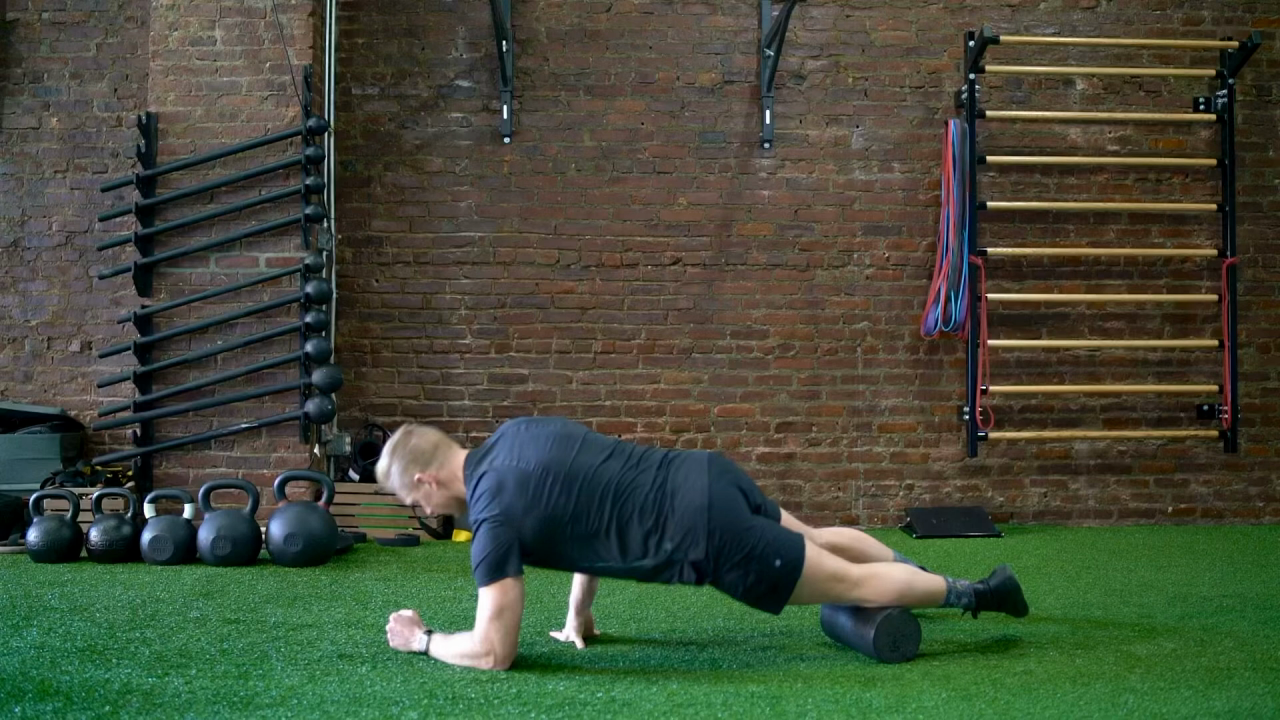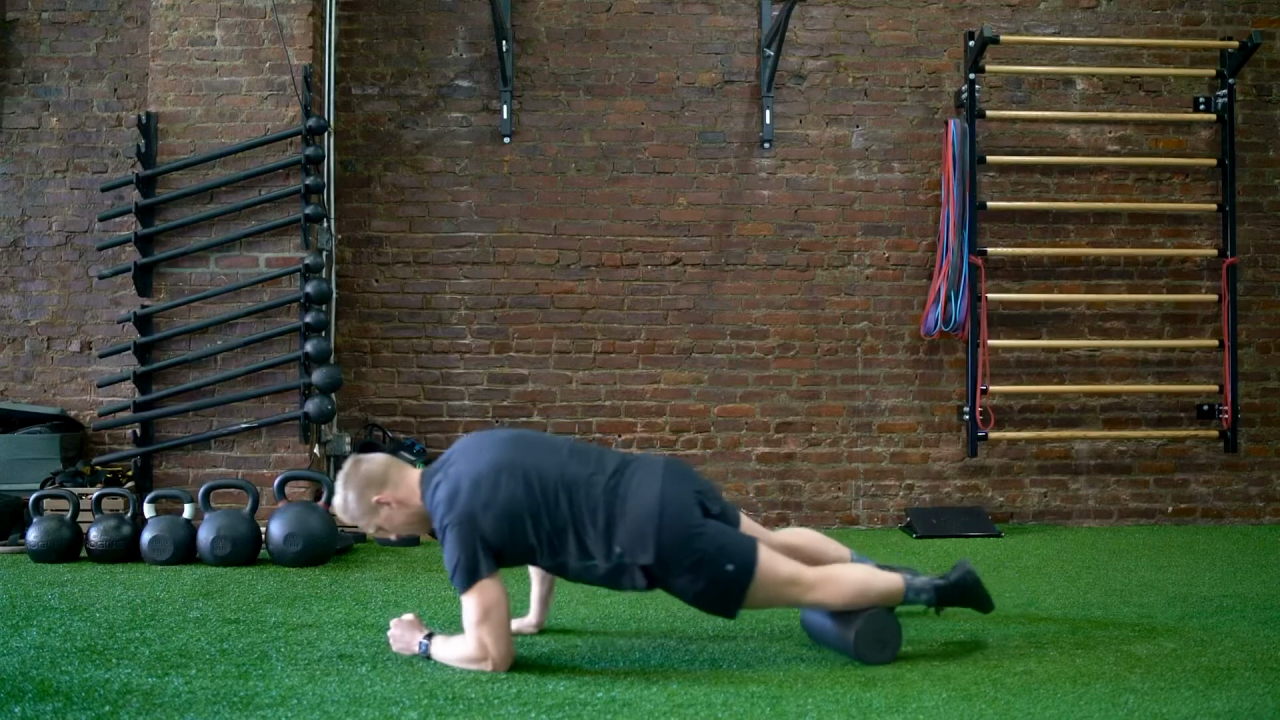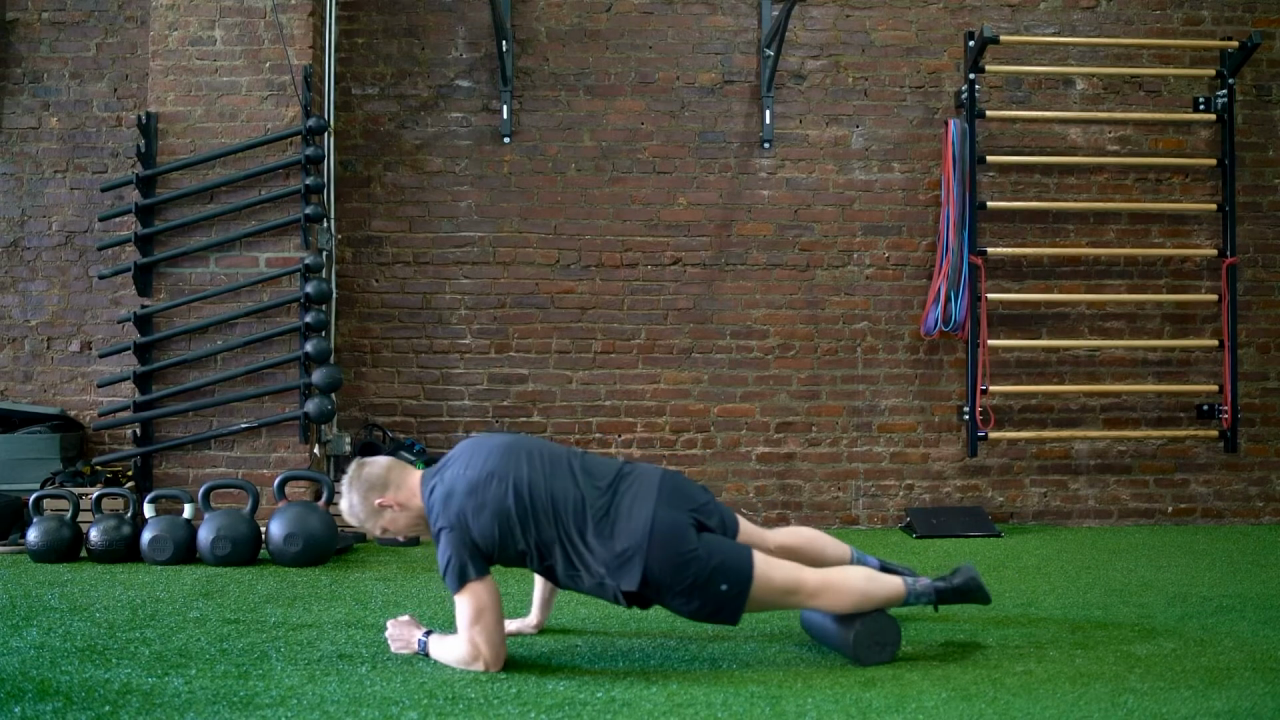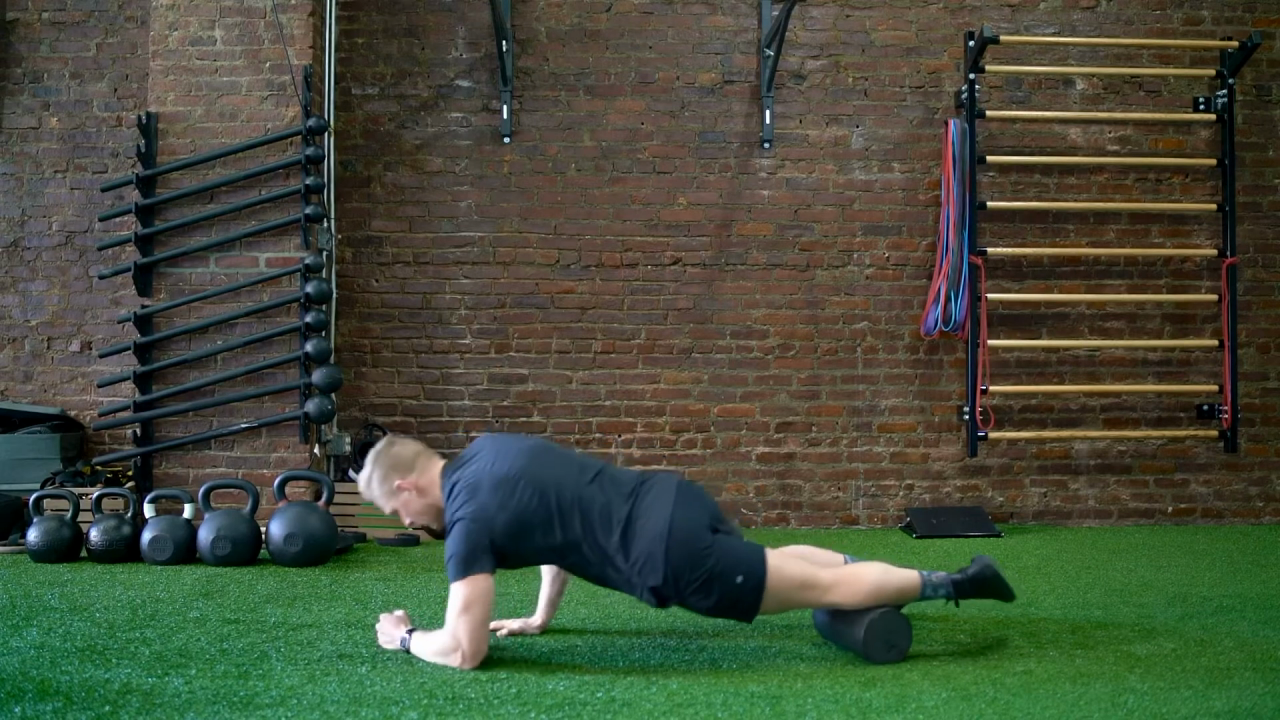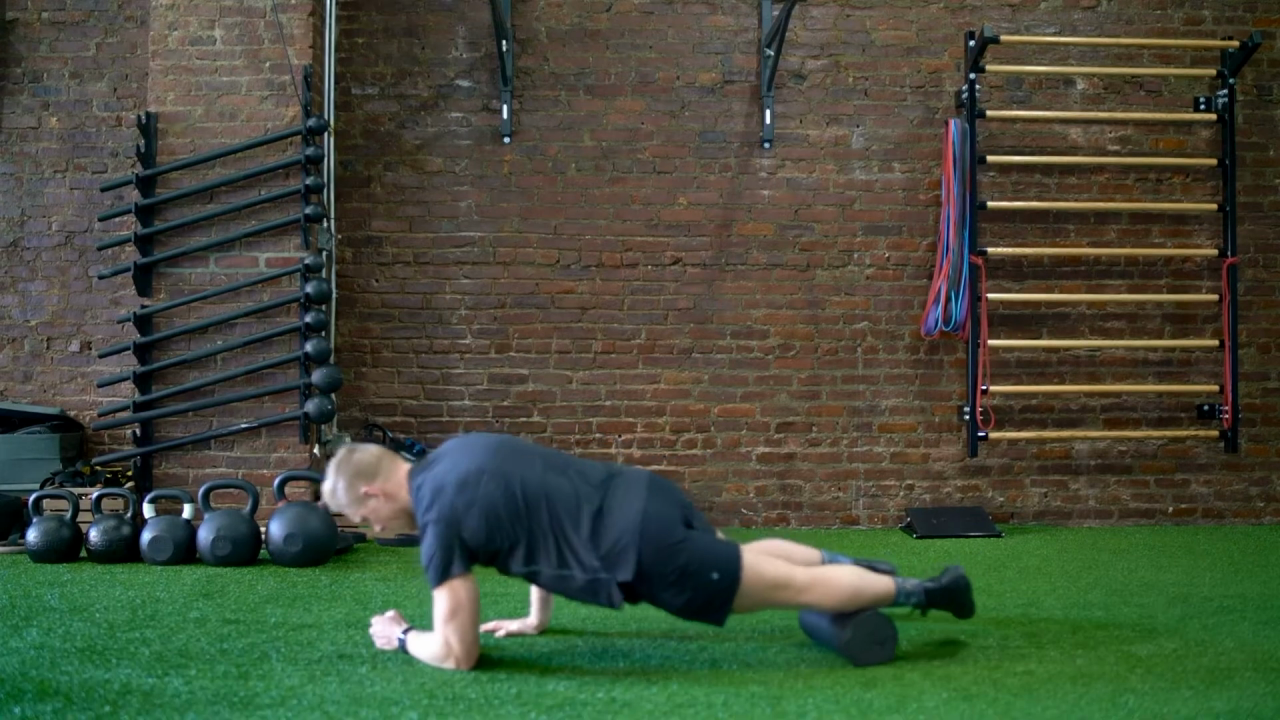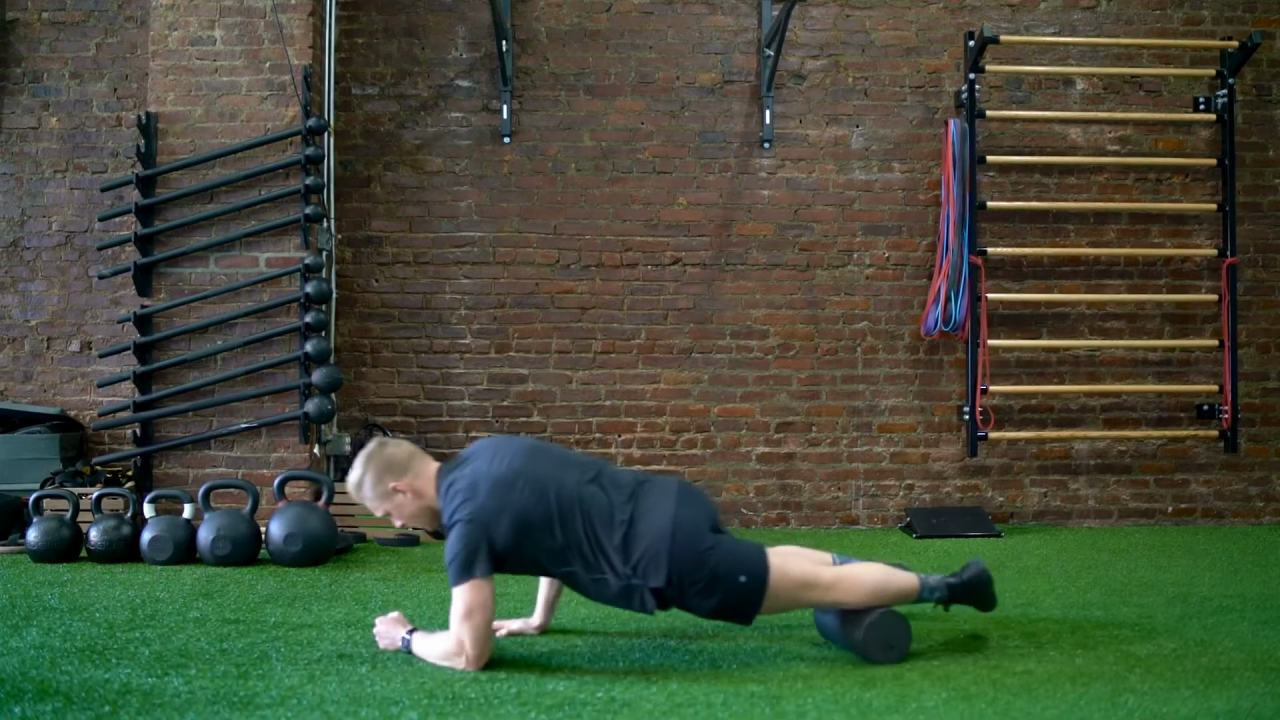
dt=0.7s
person 1, frame 1
left shoulder: (494, 514)
right shoulder: (515, 435)
left elbow: (493, 652)
left wrist: (423, 641)
right wrist: (579, 610)
left hip: (705, 531)
right hip: (705, 479)
left knee: (849, 586)
right knee: (812, 538)
left ankle: (976, 592)
right ankle: (911, 567)
person 1, frame 2
left shoulder: (458, 519)
right shoulder: (467, 454)
left elbow: (490, 654)
left wrist: (423, 644)
right wrist: (537, 614)
left hip: (659, 534)
right hip: (662, 482)
left knee: (804, 584)
right knee: (772, 540)
left ankle: (934, 589)
right ankle: (880, 571)
person 1, frame 3
left shoulder: (452, 525)
right shoulder: (471, 453)
left elbow: (484, 656)
left wrist: (421, 640)
right wrist: (537, 617)
left hip: (656, 552)
right hip: (659, 491)
left knee: (804, 589)
right knee: (766, 540)
left ankle: (936, 588)
right ankle: (873, 564)
person 1, frame 4
left shoulder: (469, 516)
right shoulder: (488, 451)
left elbow: (463, 650)
left wrist: (403, 638)
right wrist: (541, 617)
left hip: (669, 553)
right hip: (672, 501)
left knee: (819, 589)
right knee: (774, 559)
left ankle: (952, 582)
right ankle: (866, 570)
person 1, frame 5
left shoulder: (440, 517)
right shoulder: (458, 453)
left elbow: (458, 654)
left wrist: (401, 637)
right wrist: (536, 618)
left hip: (639, 549)
right hip: (643, 497)
left knee: (792, 590)
right knee: (740, 551)
left ankle: (926, 591)
right ankle: (847, 565)
person 1, frame 6
left shoulder: (468, 518)
right shoulder: (484, 454)
left elbow: (467, 653)
left wrist: (405, 638)
right wrist: (538, 618)
left hip: (666, 556)
right hip: (667, 504)
left knee: (816, 589)
right knee: (760, 558)
left ankle: (946, 586)
right ankle: (849, 564)
